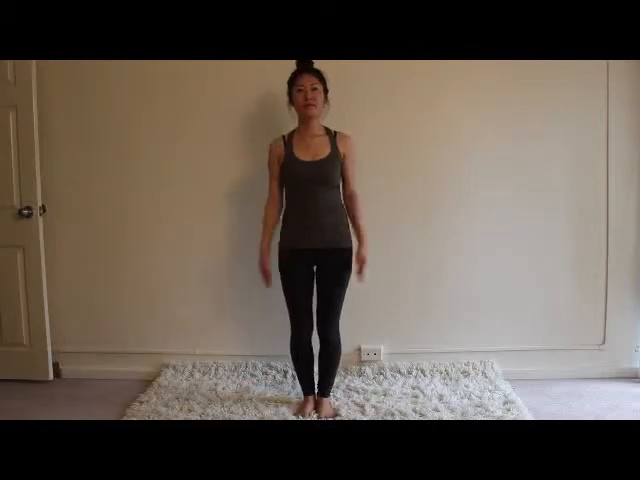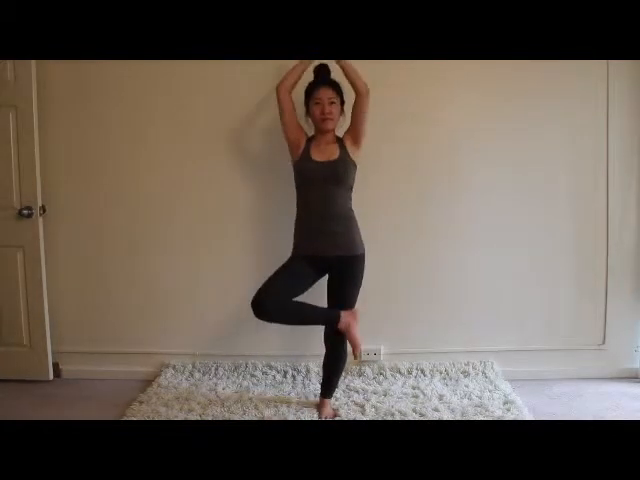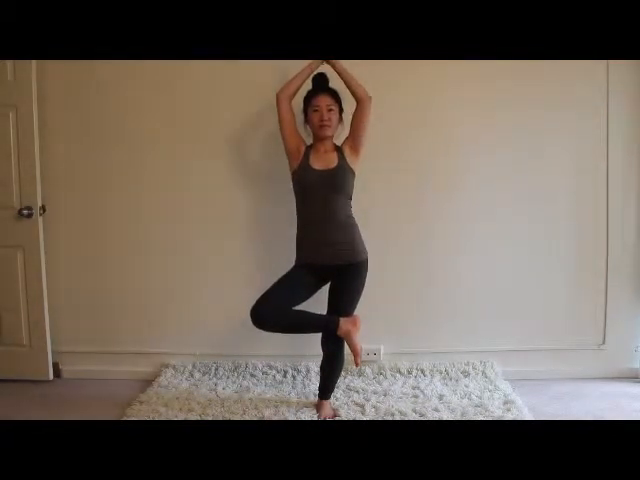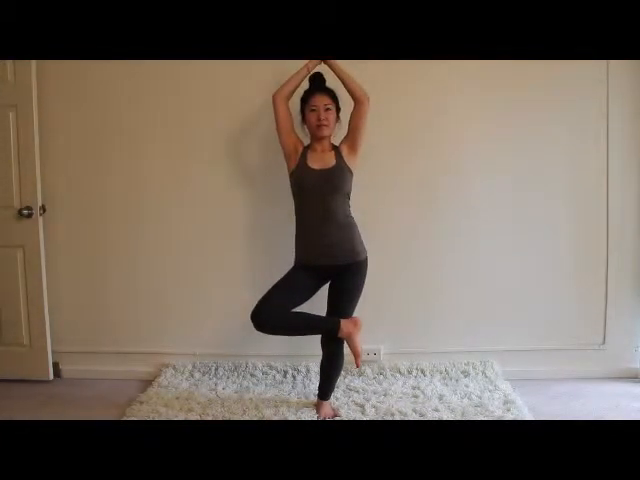
dt=1s
person 1, frame 1
left shoulder: (343, 143)
right shoulder: (280, 147)
left elbow: (351, 195)
right elbow: (274, 200)
left wrist: (362, 242)
right wrist: (264, 249)
left hip: (336, 245)
right hip: (294, 247)
left knee: (329, 326)
right knee: (300, 327)
left ankle: (325, 395)
right ankle: (307, 394)
person 1, frame 2
left shoulder: (351, 145)
right shoulder: (299, 145)
left elbow: (363, 91)
right elbow: (282, 91)
left wrist: (336, 60)
right wrist: (310, 60)
left hip: (348, 250)
right hip: (307, 252)
left knee: (335, 336)
right knee: (264, 305)
left ankle: (326, 398)
right ankle: (342, 317)
person 1, frame 3
left shoulder: (349, 153)
right shoulder: (298, 154)
left elbow: (365, 100)
right elbow: (282, 98)
left wrist: (334, 64)
right wrist: (314, 65)
left hip: (350, 258)
right hip: (310, 261)
left knee: (332, 339)
right knee: (263, 314)
left ankle: (324, 400)
right ankle: (342, 324)
person 1, frame 4
left shoulder: (347, 153)
right shoulder: (295, 154)
left elbow: (363, 99)
right elbow: (279, 99)
left wrist: (331, 63)
right wrist: (310, 65)
left hip: (349, 258)
right hip: (309, 262)
left knee: (332, 338)
right knee: (263, 317)
left ankle: (324, 399)
right ankle: (344, 326)
